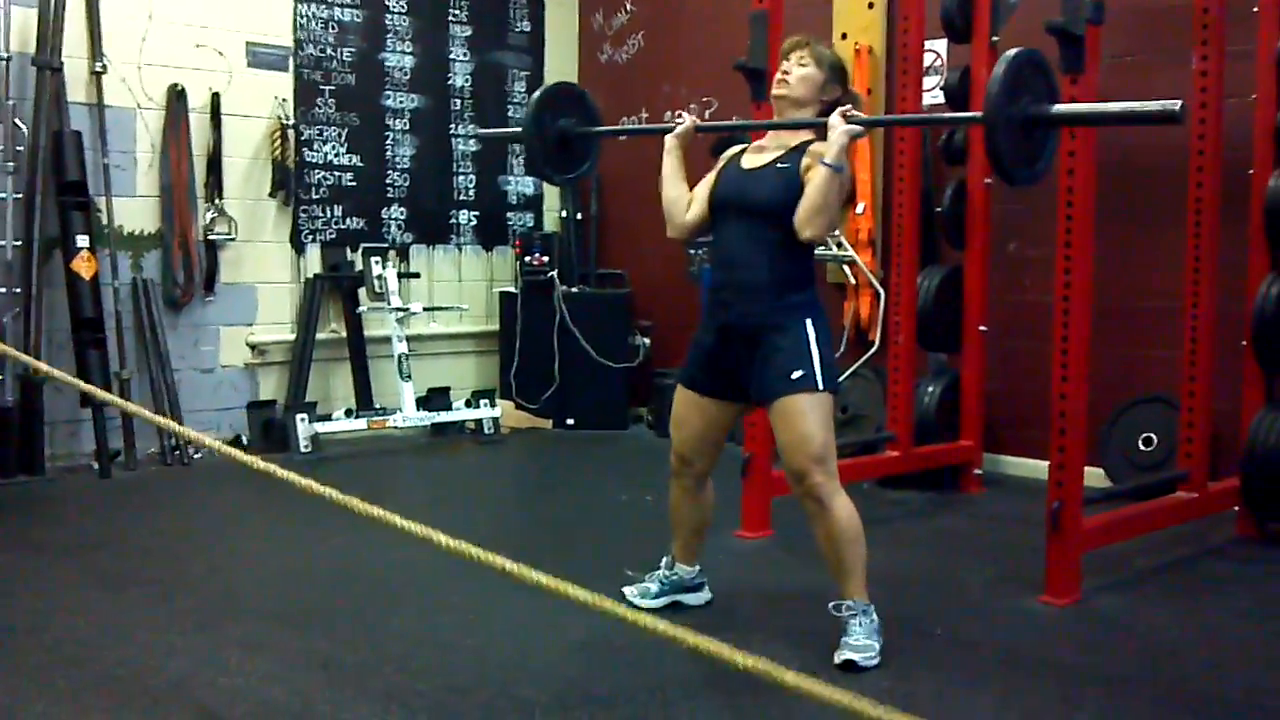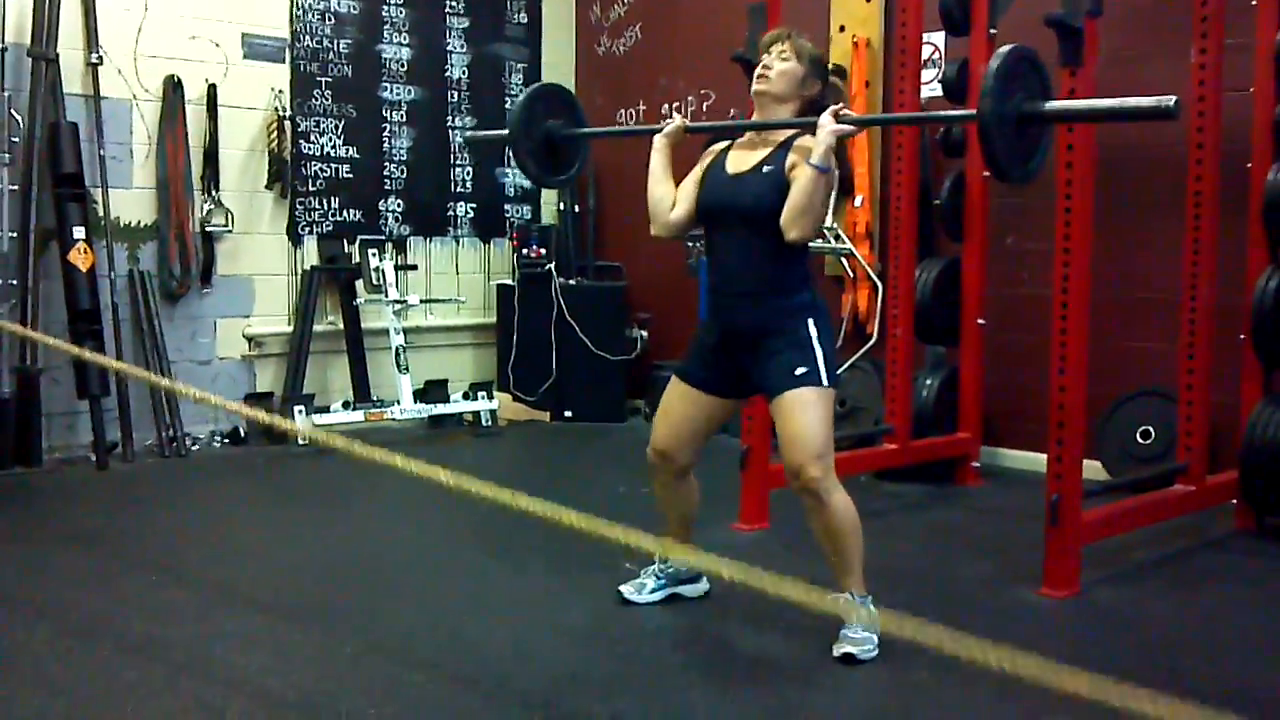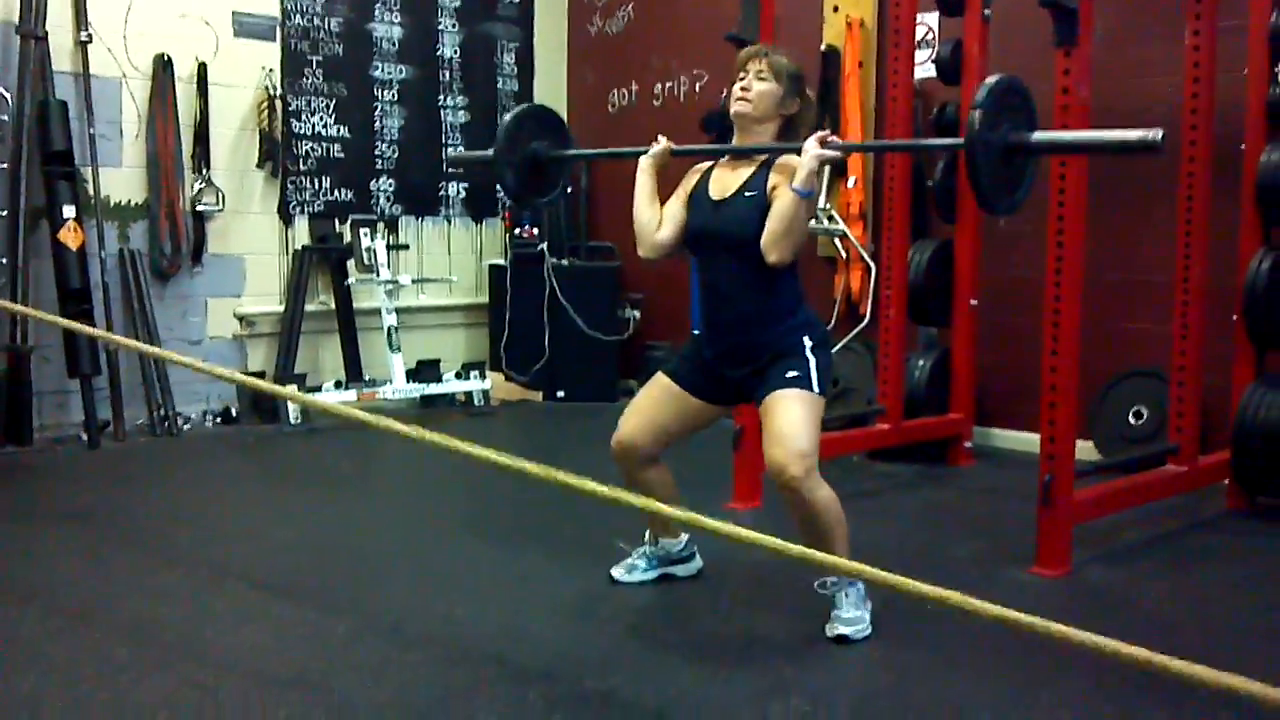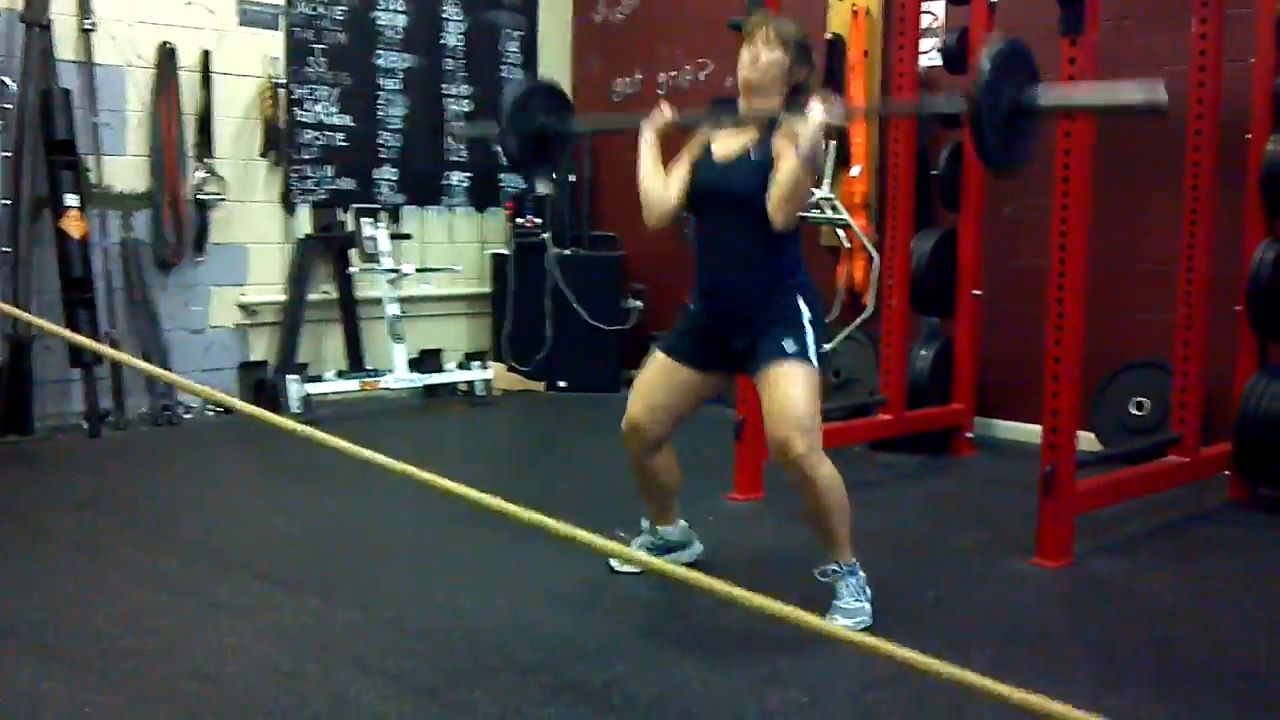
dt=0.2s
person 1, frame 1
left shoulder: (818, 155)
right shoulder: (735, 155)
left elbow: (810, 228)
right elbow: (681, 223)
left wrist: (837, 147)
right wrist: (673, 148)
left hip: (788, 330)
right hip: (720, 327)
left knee: (814, 478)
right knee: (686, 463)
left ankle: (858, 613)
right ankle: (683, 574)
person 1, frame 2
left shoulder: (805, 150)
right shoulder: (718, 152)
left elbow: (796, 228)
right elbow: (665, 222)
left wrist: (824, 147)
right wrist: (661, 145)
left hip: (790, 330)
right hip: (722, 330)
left knee: (810, 473)
right knee: (666, 454)
left ankle: (856, 606)
right ankle: (679, 567)
person 1, frame 3
left shoulder: (785, 172)
right shoulder: (701, 174)
left elbow: (777, 252)
right elbow: (652, 245)
left wrist: (807, 173)
right wrist: (647, 166)
left hip: (785, 347)
right hip: (714, 346)
left knee: (792, 468)
right knee: (630, 443)
left ankle: (847, 586)
right ankle: (670, 547)
person 1, frame 4
left shoulder: (790, 136)
right shoulder: (704, 140)
left elbow: (781, 215)
right elbow: (658, 212)
left wrist: (812, 138)
right wrist: (651, 137)
left hip: (780, 314)
right hip: (709, 314)
left knee: (796, 446)
right knee: (639, 426)
left ankle: (846, 572)
right ankle: (668, 532)
